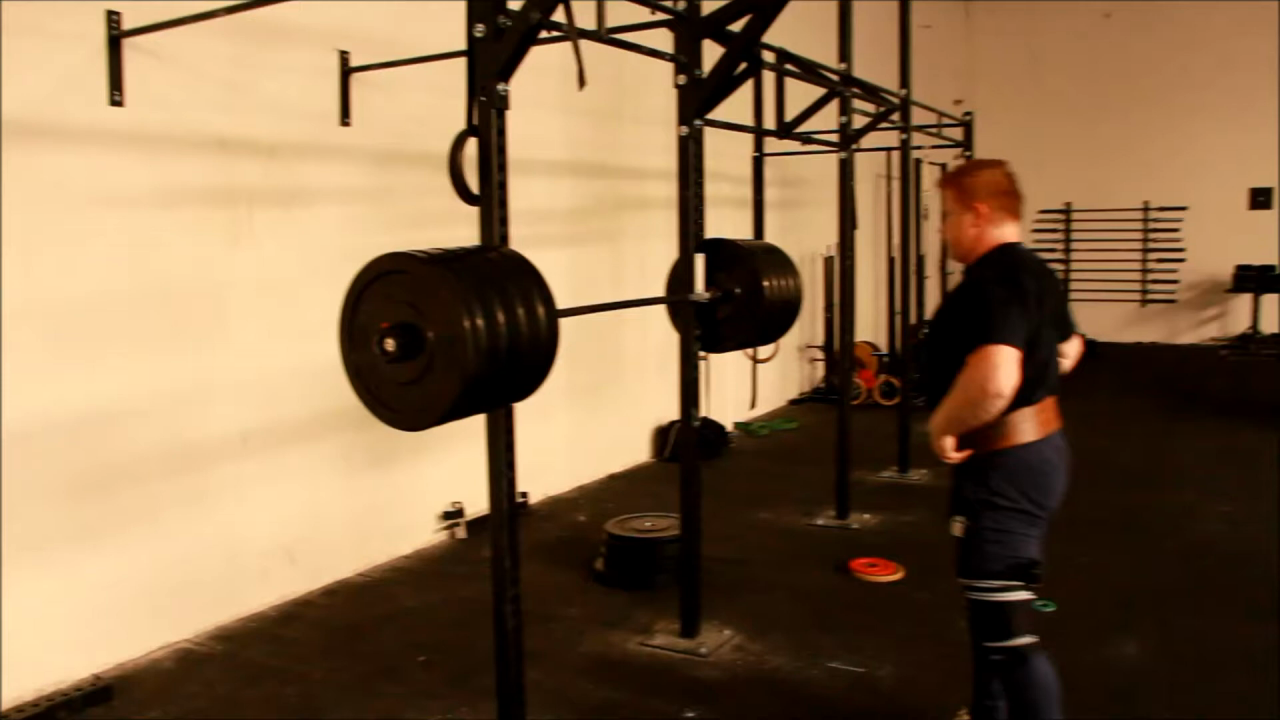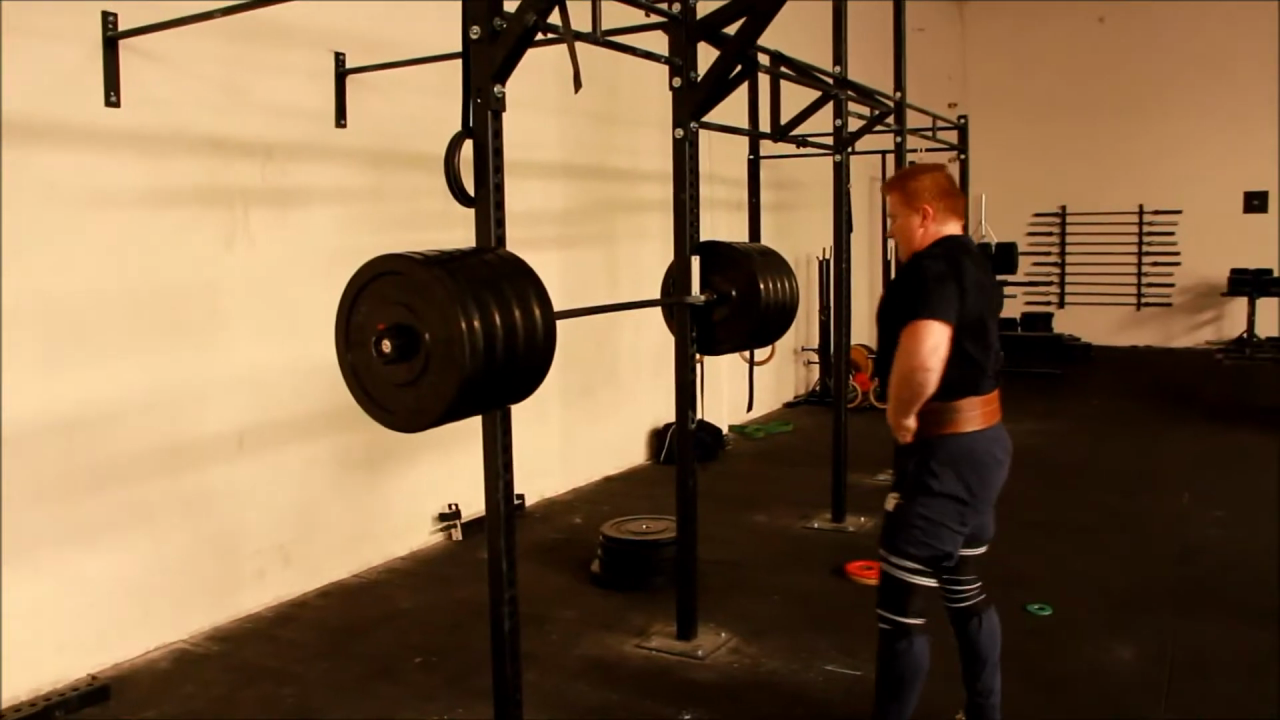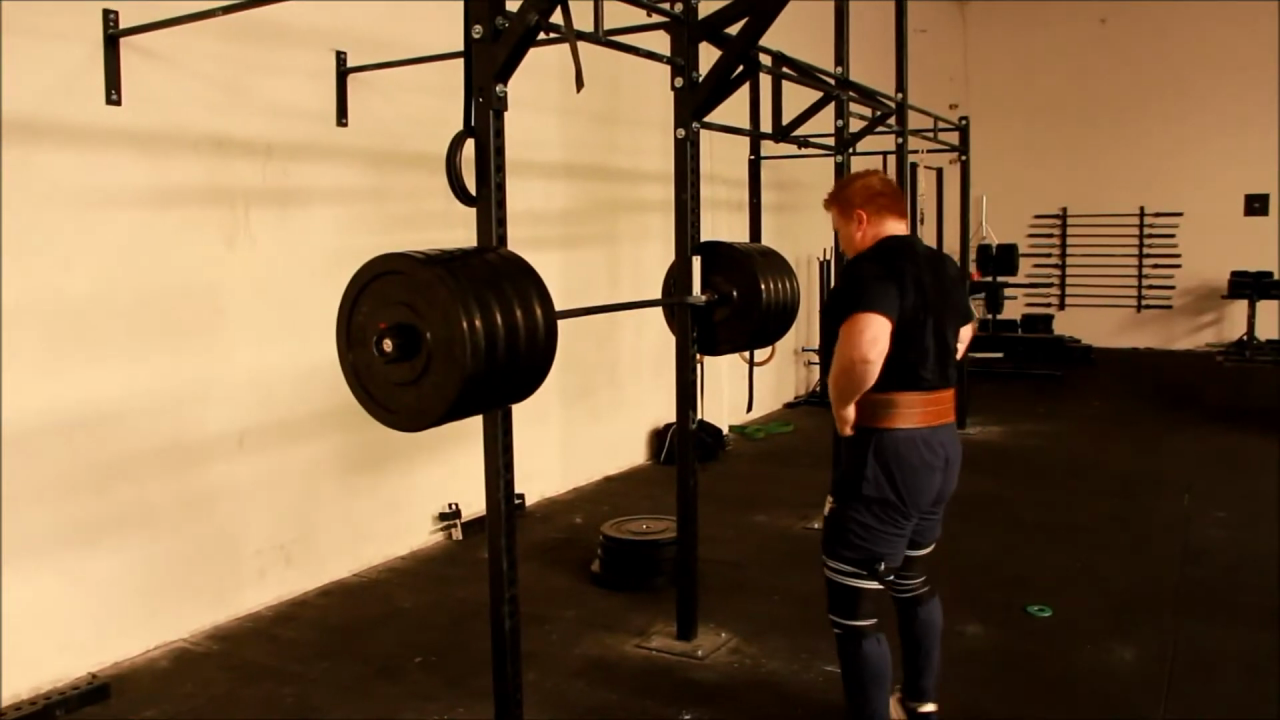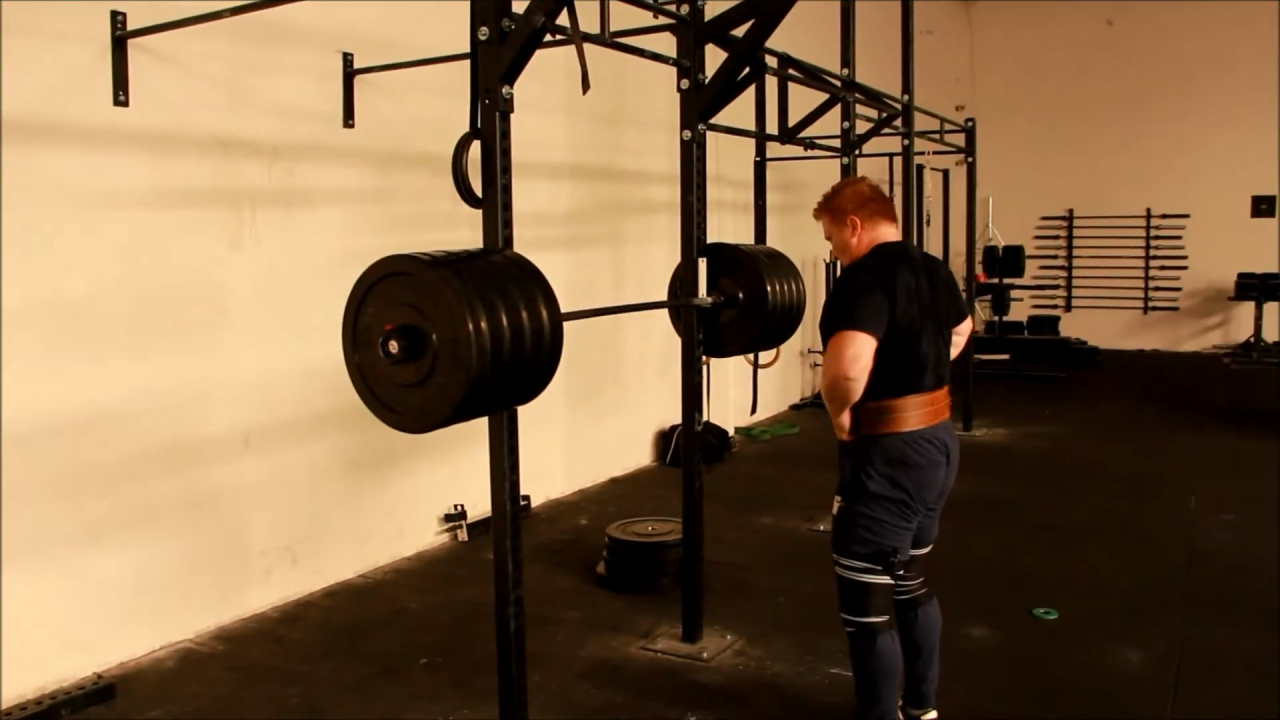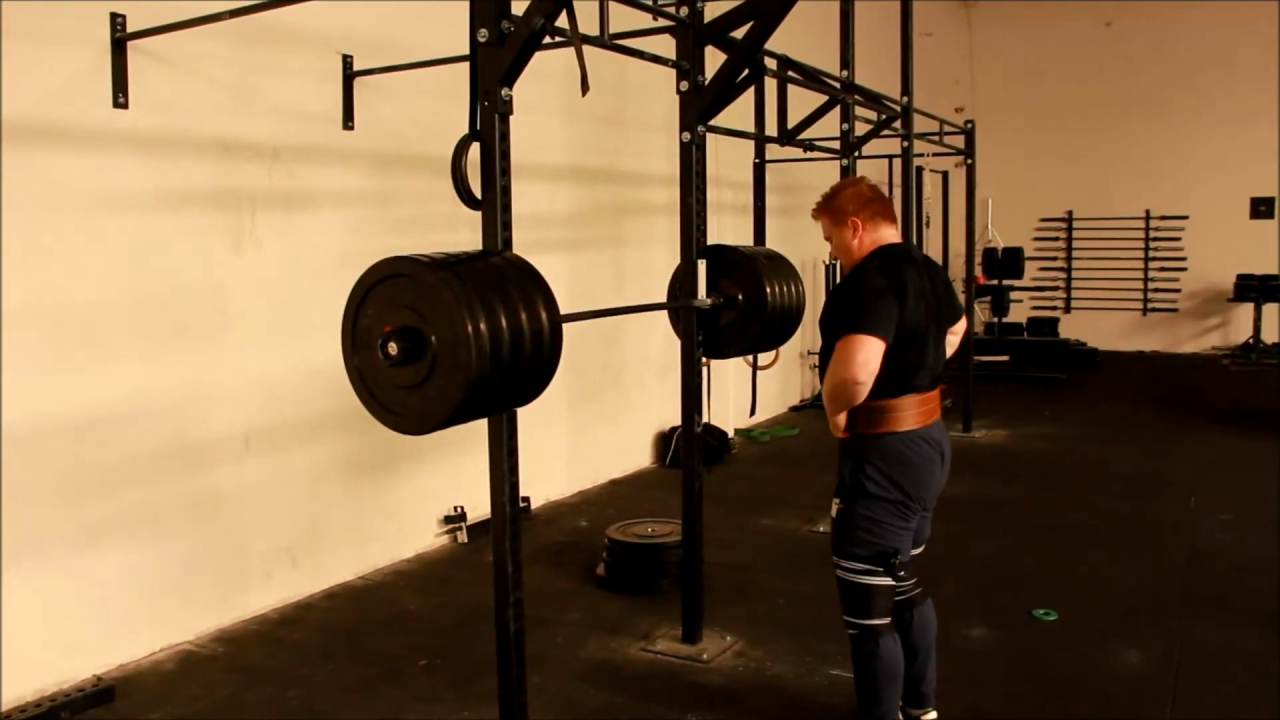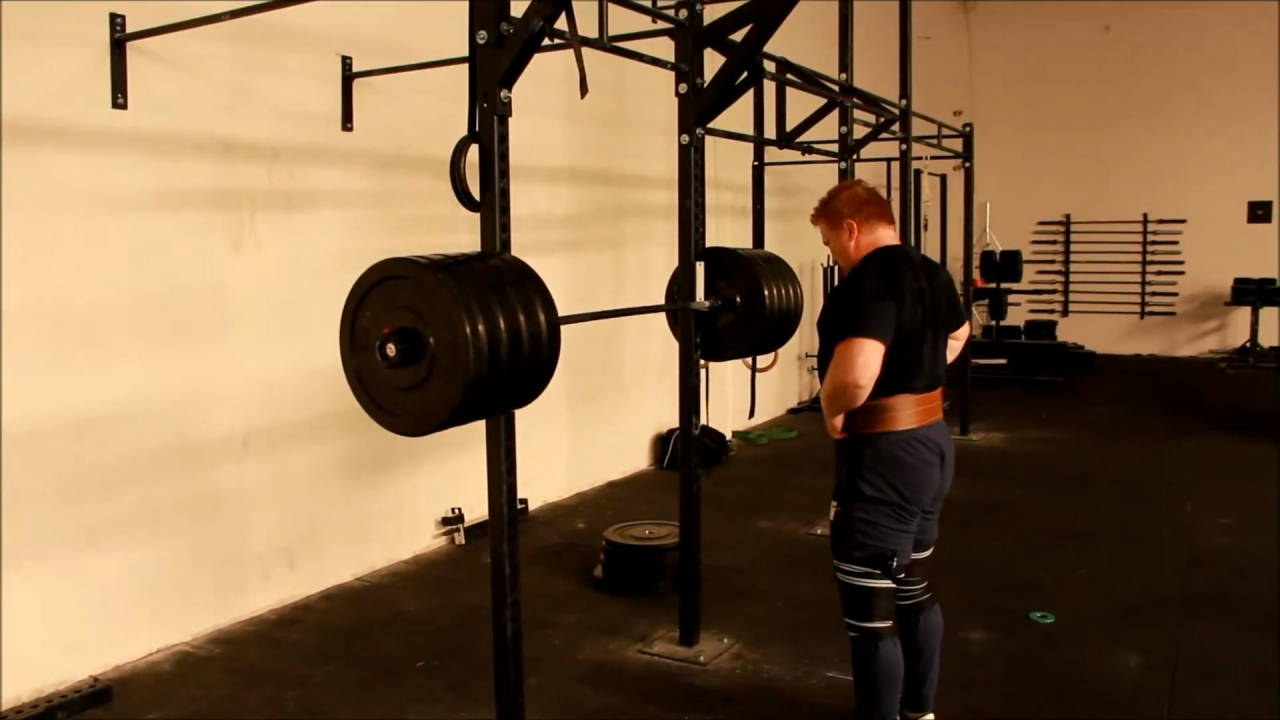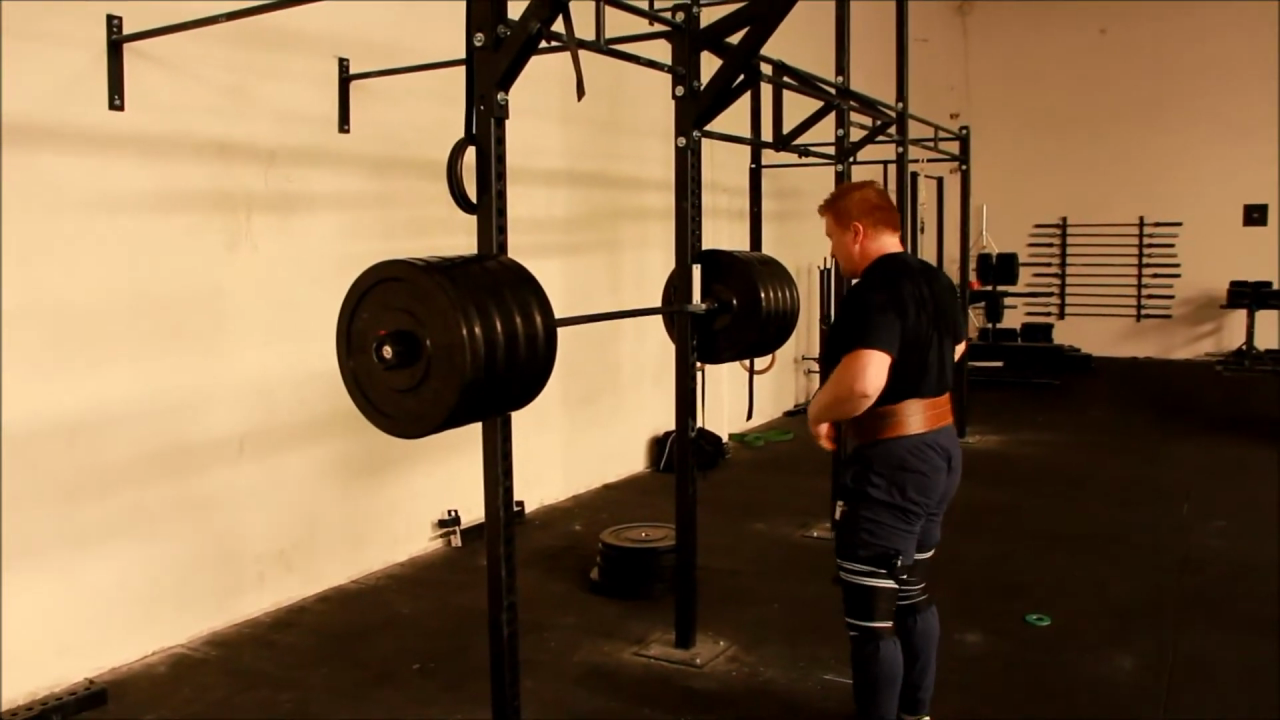
dt=0.5s
person 1, frame 1
left shoulder: (990, 282)
right shoulder: (1034, 272)
left elbow: (992, 381)
right elbow: (1068, 348)
left wrist: (942, 426)
left hip: (1004, 466)
right hip: (1038, 450)
left knee: (1005, 630)
right knee: (992, 601)
person 1, frame 2
left shoulder: (930, 268)
right shoulder: (974, 263)
left elbow: (921, 357)
left wrist: (900, 414)
left hip: (944, 454)
right hip: (983, 443)
left knee: (901, 605)
right knee: (962, 587)
person 1, frame 3
left shoulder: (870, 268)
right shoulder: (942, 267)
left elbow: (864, 350)
right elbow: (961, 336)
left wrist: (842, 403)
left hip: (886, 453)
right hip: (940, 444)
left knee: (853, 606)
right knee: (909, 578)
person 1, frame 4
left shoulder: (867, 277)
right shoulder: (932, 269)
left elbow: (845, 367)
right elbow: (960, 331)
left wrist: (838, 410)
left hip: (888, 456)
right hip: (936, 444)
left knee: (865, 605)
right knee: (909, 582)
person 1, frame 5
left shoulder: (872, 279)
right shoulder: (927, 270)
left elbow: (853, 371)
right elbow: (954, 327)
left wrist: (834, 408)
left hip: (884, 457)
right hip: (926, 443)
left knee: (867, 606)
right knee: (904, 583)
person 1, frame 6
left shoulder: (870, 280)
right shoulder: (931, 273)
left elbow: (853, 373)
right elbow: (956, 335)
left wrist: (831, 409)
left hip: (884, 457)
right hip: (930, 445)
left knee: (870, 609)
right knee: (913, 588)
person 1, frame 7
left shoulder: (876, 291)
right shoulder: (933, 280)
left elbow: (863, 382)
right elbow: (955, 344)
left wrist: (818, 413)
left hip: (891, 462)
right hip: (939, 449)
left knee: (870, 611)
right knee: (911, 590)
